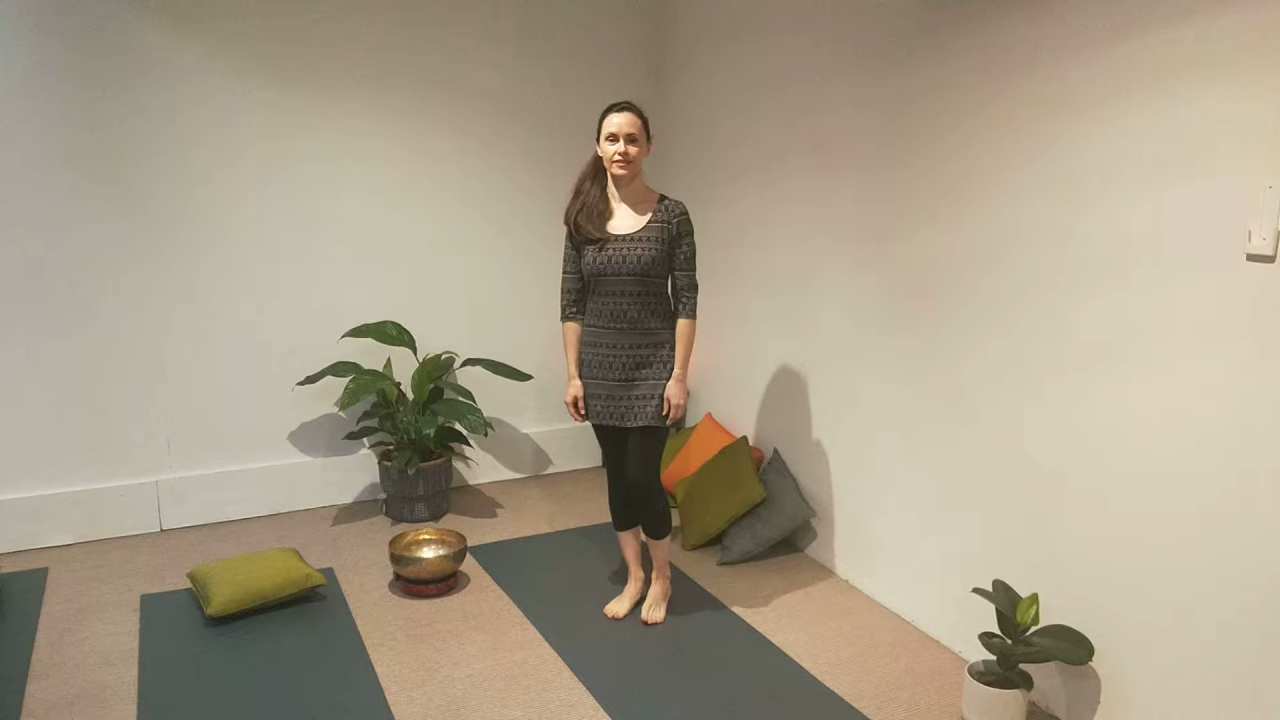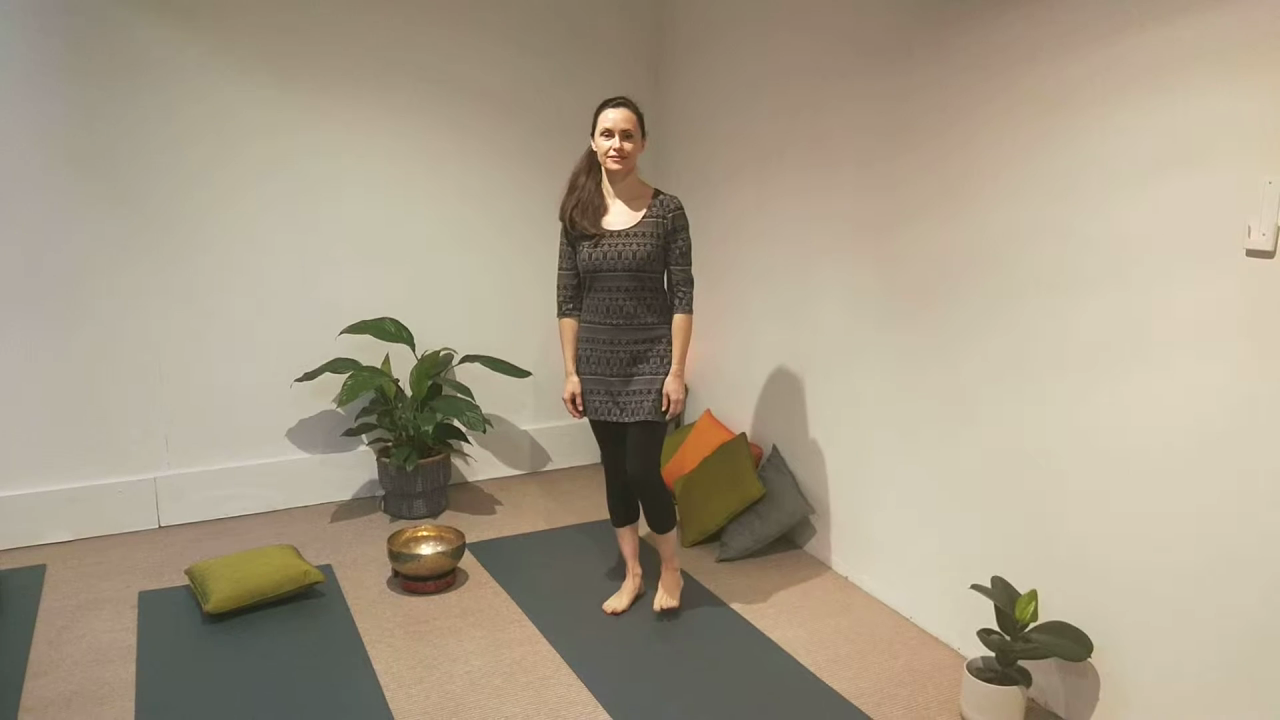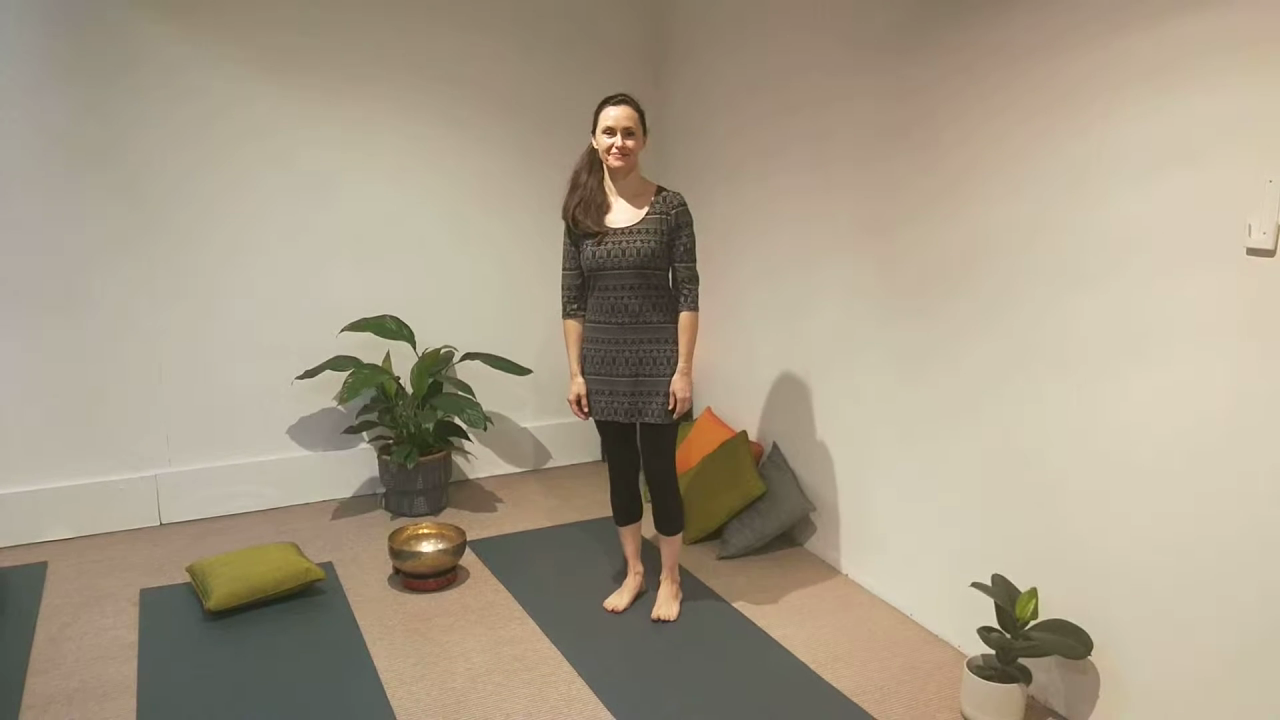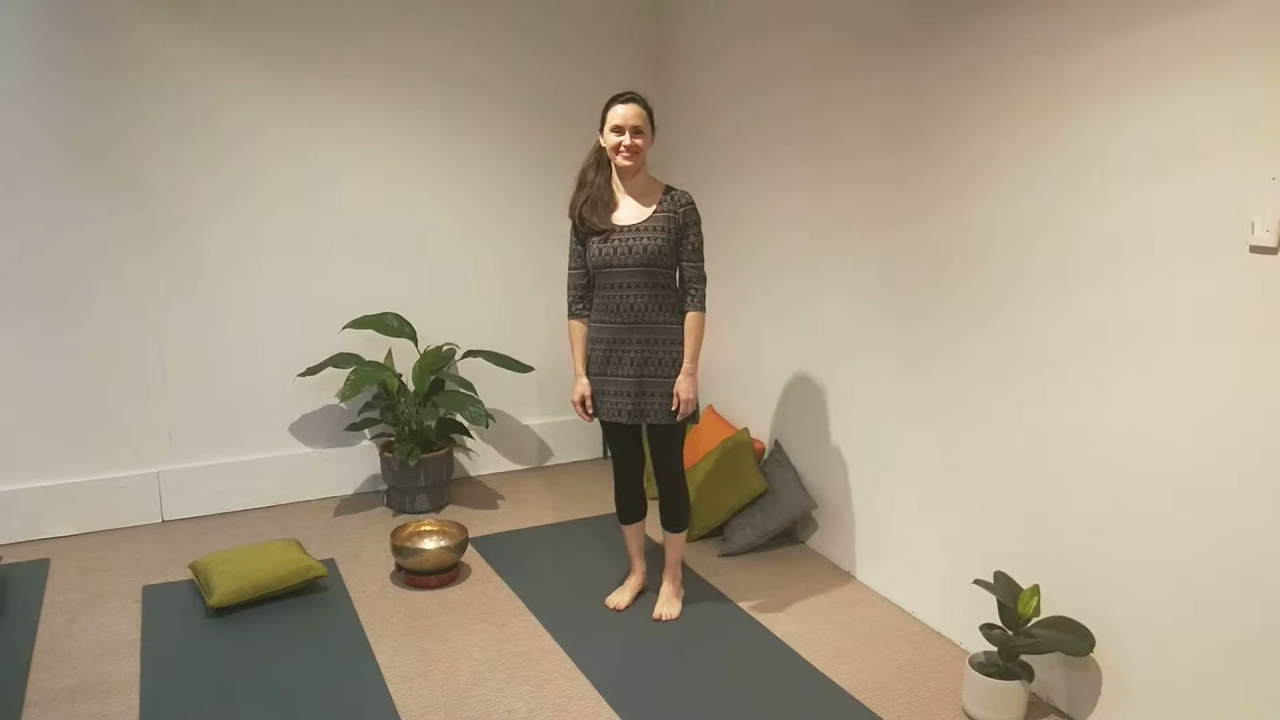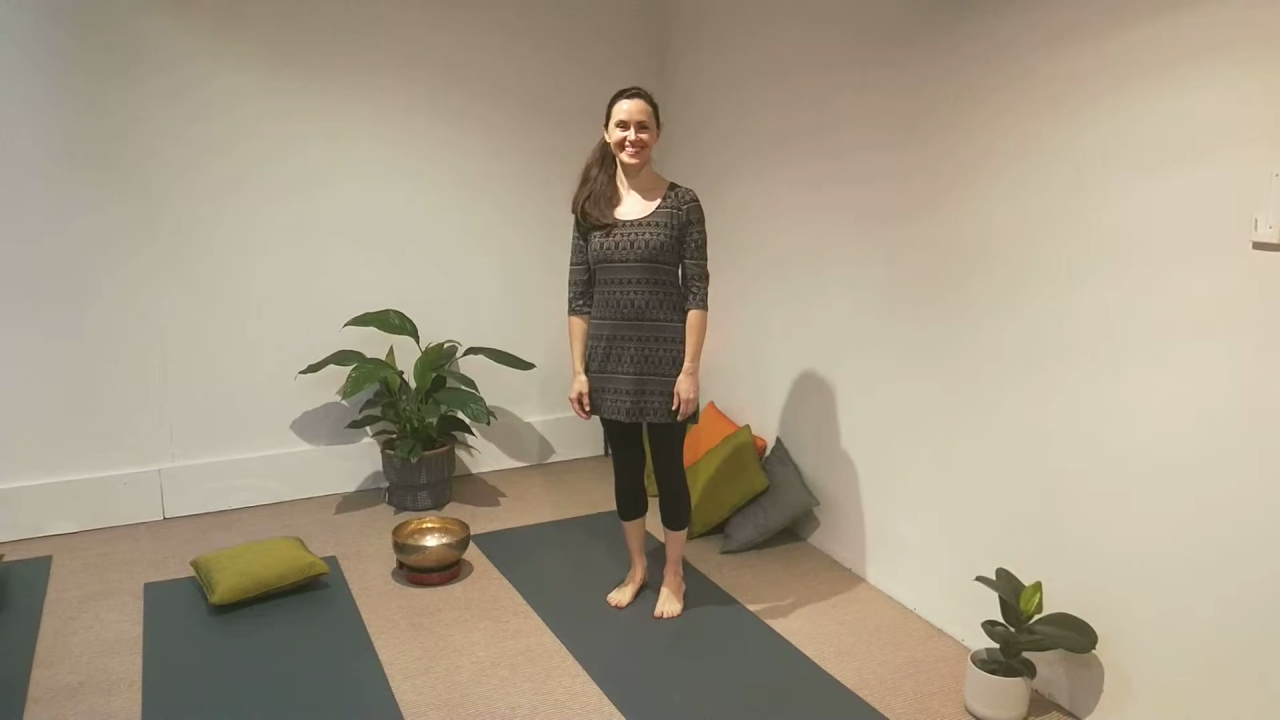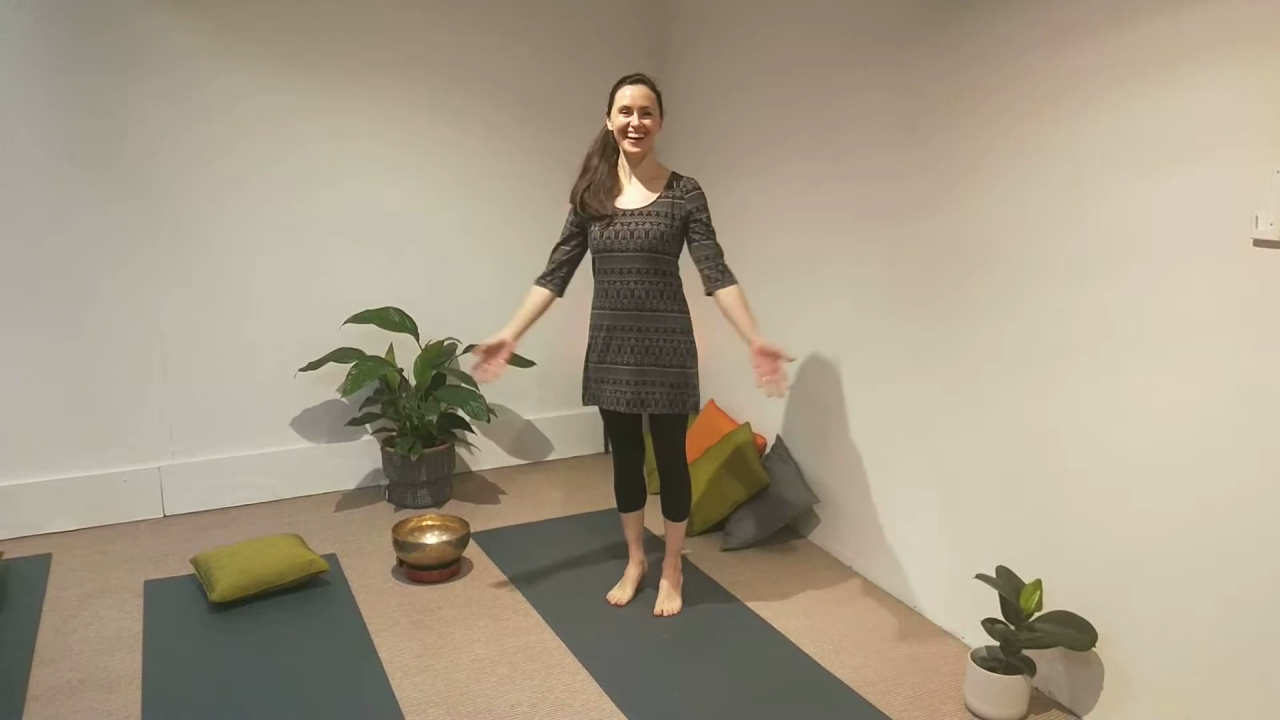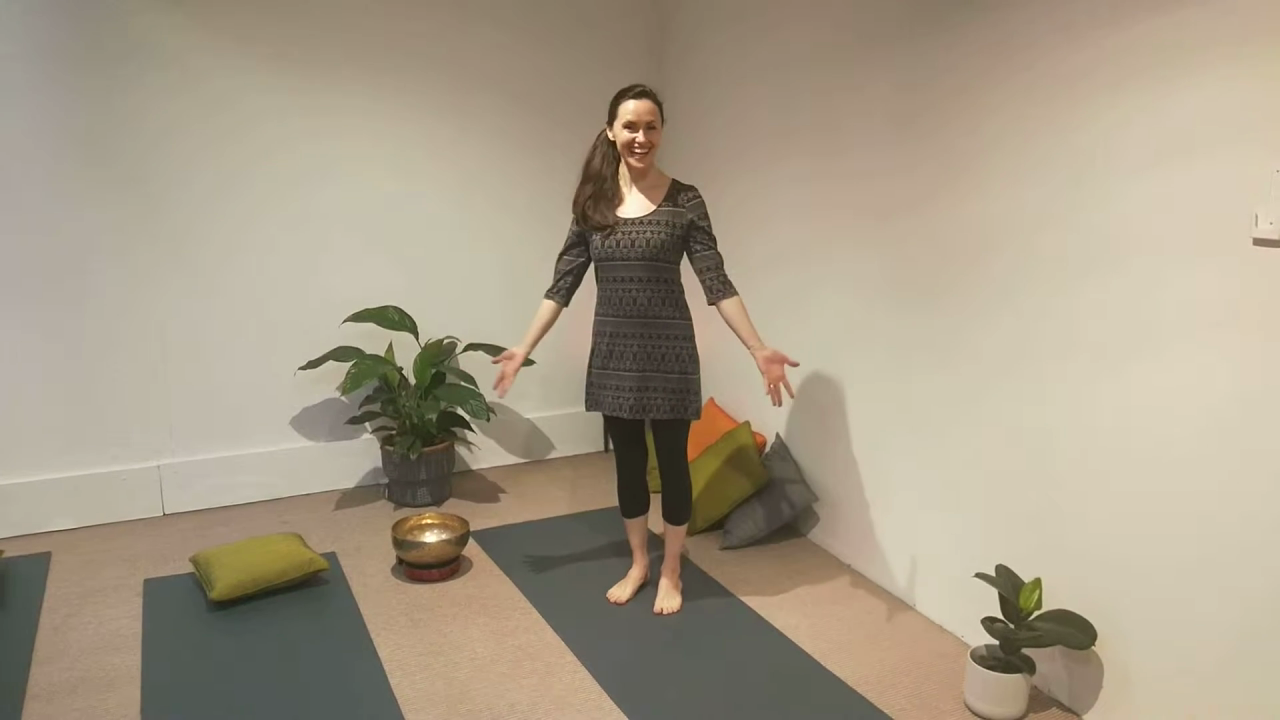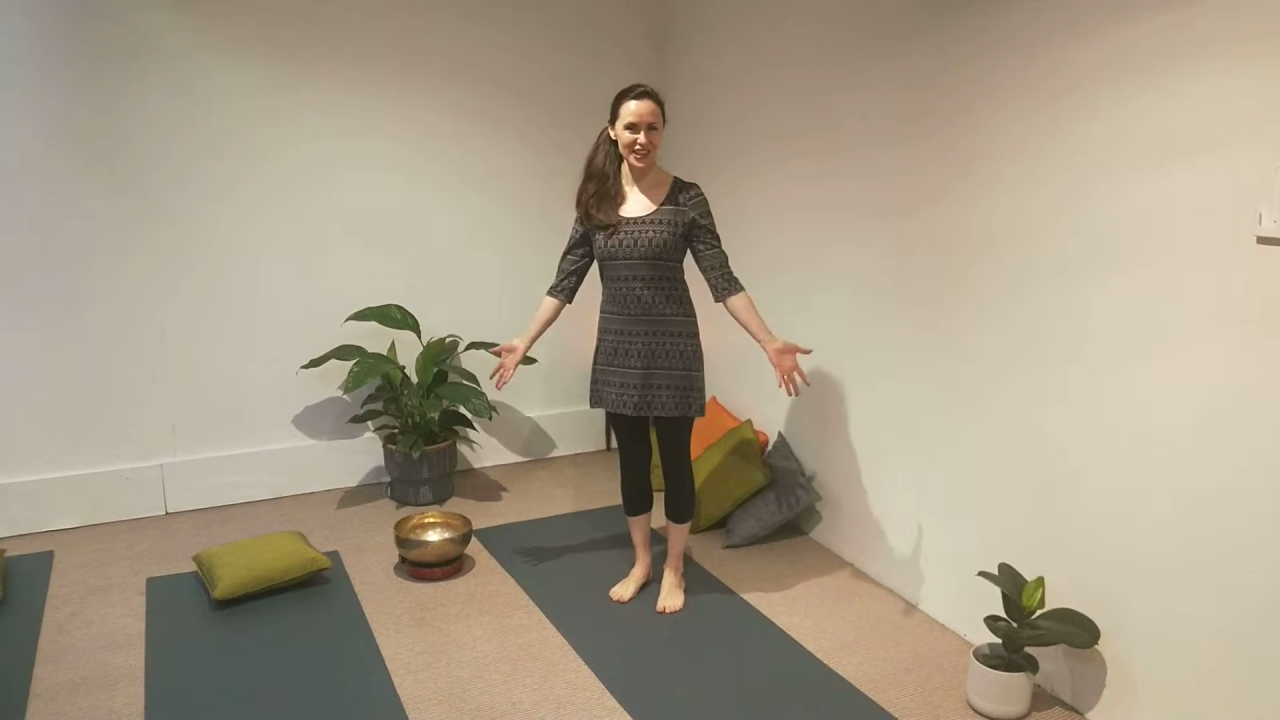
dt=0.4s
person 1, frame 1
left shoulder: (672, 215)
right shoulder: (584, 216)
left elbow: (686, 301)
right elbow: (572, 301)
left wrist: (679, 375)
right wrist: (573, 374)
left hip: (652, 364)
right hip: (601, 365)
left knee: (643, 474)
right knee: (616, 474)
left ankle: (661, 579)
right ankle: (633, 577)
person 1, frame 2
left shoulder: (666, 210)
right shoulder: (579, 211)
left elbow: (682, 296)
right elbow: (568, 298)
left wrist: (677, 370)
right wrist: (570, 371)
left hip: (650, 357)
right hip: (597, 360)
left knee: (642, 470)
right knee: (615, 470)
left ankle: (670, 566)
right ankle: (633, 574)
person 1, frame 3
left shoulder: (670, 206)
right shoulder: (581, 211)
left elbow: (687, 293)
right elbow: (573, 298)
left wrist: (684, 368)
right wrist: (576, 372)
left hip: (656, 358)
right hip: (603, 361)
left knee: (659, 469)
right knee: (620, 468)
left ankle: (670, 579)
right ankle: (633, 572)
person 1, frame 4
left shoulder: (678, 206)
right shoulder: (588, 209)
left elbow: (694, 294)
right elbow: (578, 298)
left wrist: (689, 369)
right wrist: (580, 373)
left hip: (663, 358)
right hip: (609, 360)
left knee: (668, 468)
right knee: (625, 468)
left ankle: (672, 579)
right ankle: (635, 571)
person 1, frame 5
left shoulder: (683, 203)
right shoulder: (591, 205)
left elbow: (696, 293)
right elbow: (579, 295)
left wrist: (690, 369)
right wrist: (578, 369)
left hip: (663, 356)
right hip: (610, 357)
left knee: (668, 467)
right knee: (626, 466)
left ankle: (673, 575)
right ankle: (636, 567)
person 1, frame 6
left shoulder: (684, 192)
right shoulder: (591, 193)
left elbow: (716, 272)
right elbow: (555, 273)
left wrist: (754, 339)
right wrist: (510, 334)
left hip: (665, 344)
right hip: (610, 344)
left knee: (670, 458)
right knee: (625, 456)
left ankle: (672, 571)
right ankle: (635, 561)
person 1, frame 7
left shoulder: (685, 201)
right shoulder: (593, 201)
left elbow: (717, 283)
right elbow: (563, 282)
left wrist: (759, 350)
right wrist: (524, 347)
left hip: (668, 351)
right hip: (613, 351)
left knee: (672, 461)
right knee: (628, 461)
left ankle: (671, 571)
right ankle: (638, 563)
person 1, frame 8
left shoulder: (686, 198)
right shoulder: (596, 200)
left elbow: (722, 279)
right elbow: (566, 279)
left wrist: (770, 342)
right wrist: (525, 341)
left hip: (672, 347)
right hip: (617, 348)
left knee: (674, 460)
right knee: (631, 459)
left ankle: (673, 569)
right ankle: (641, 562)
